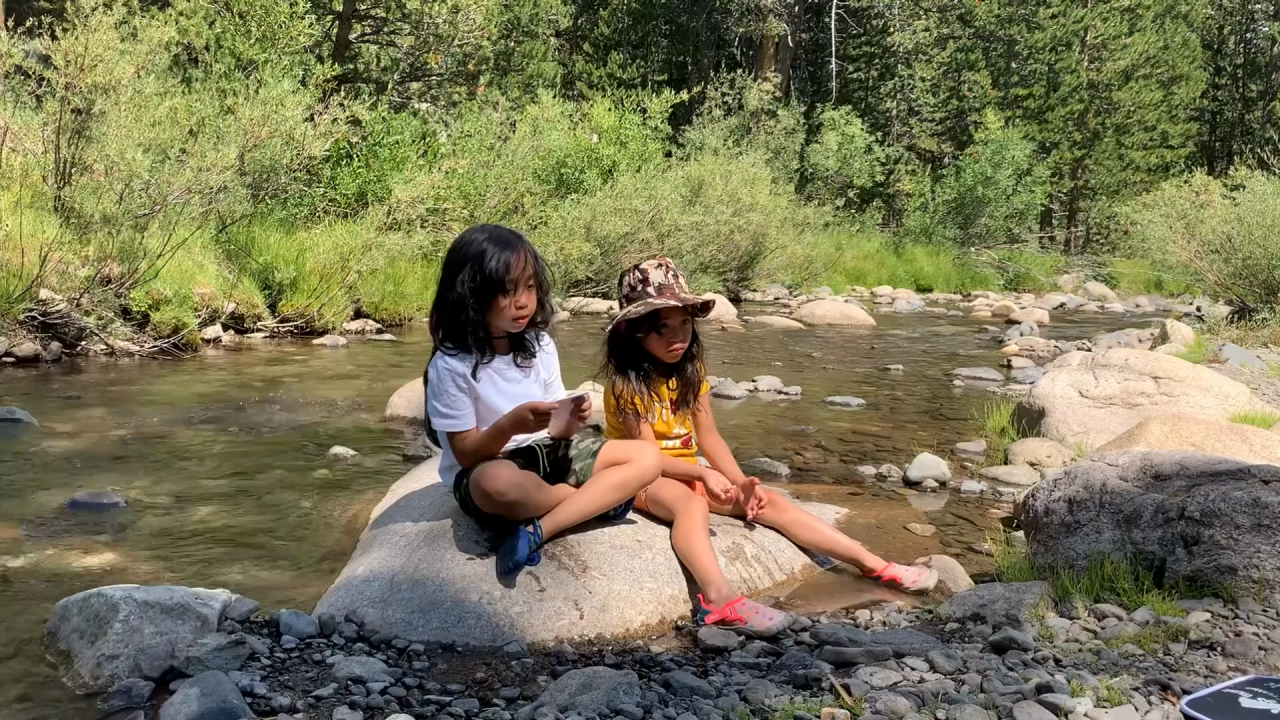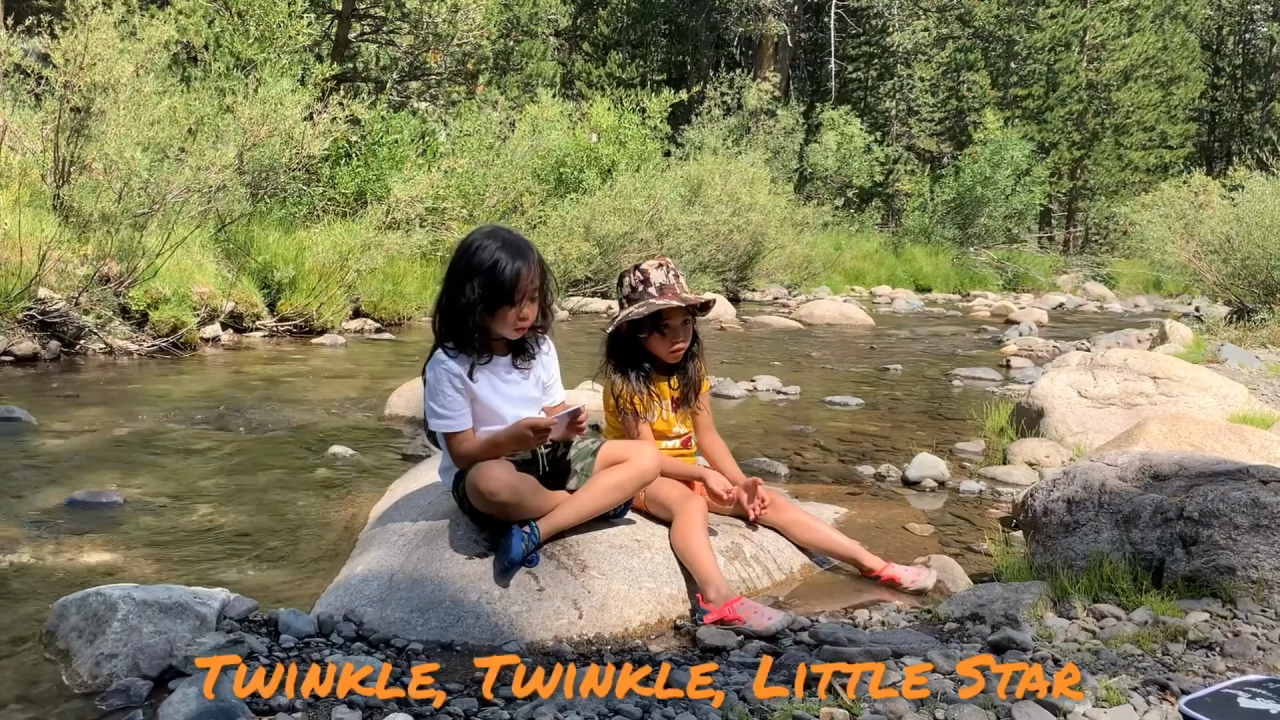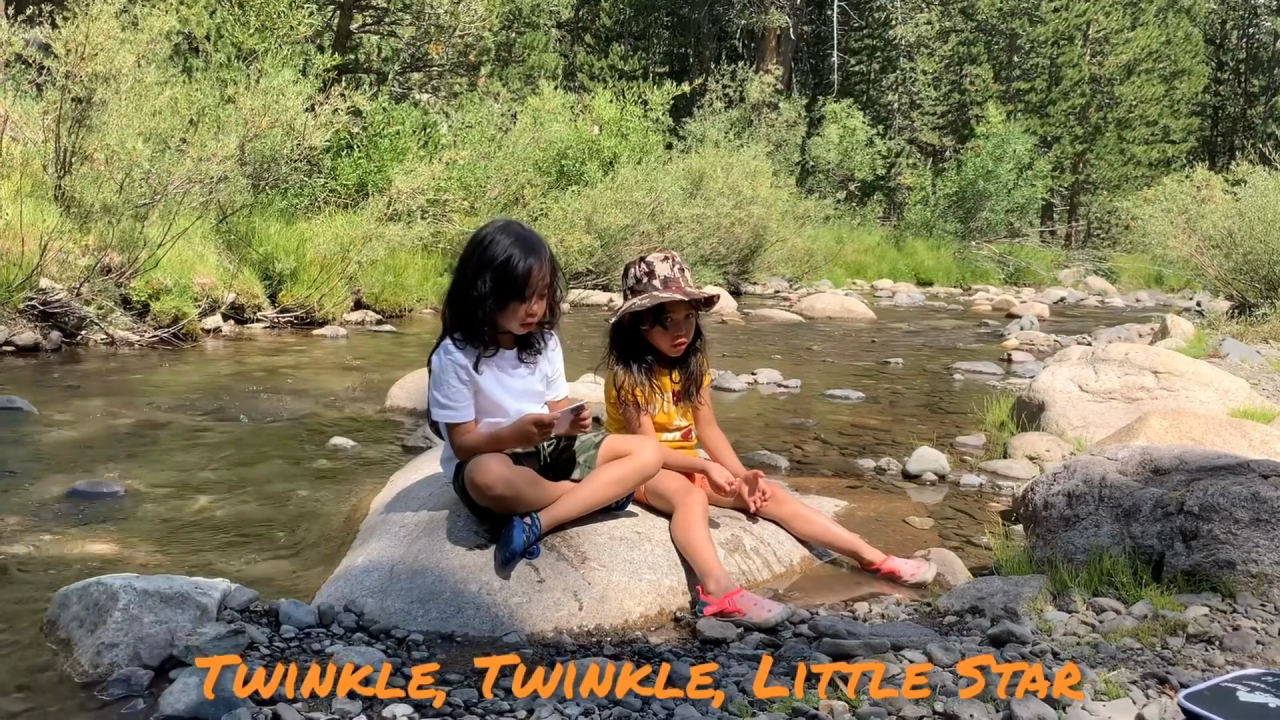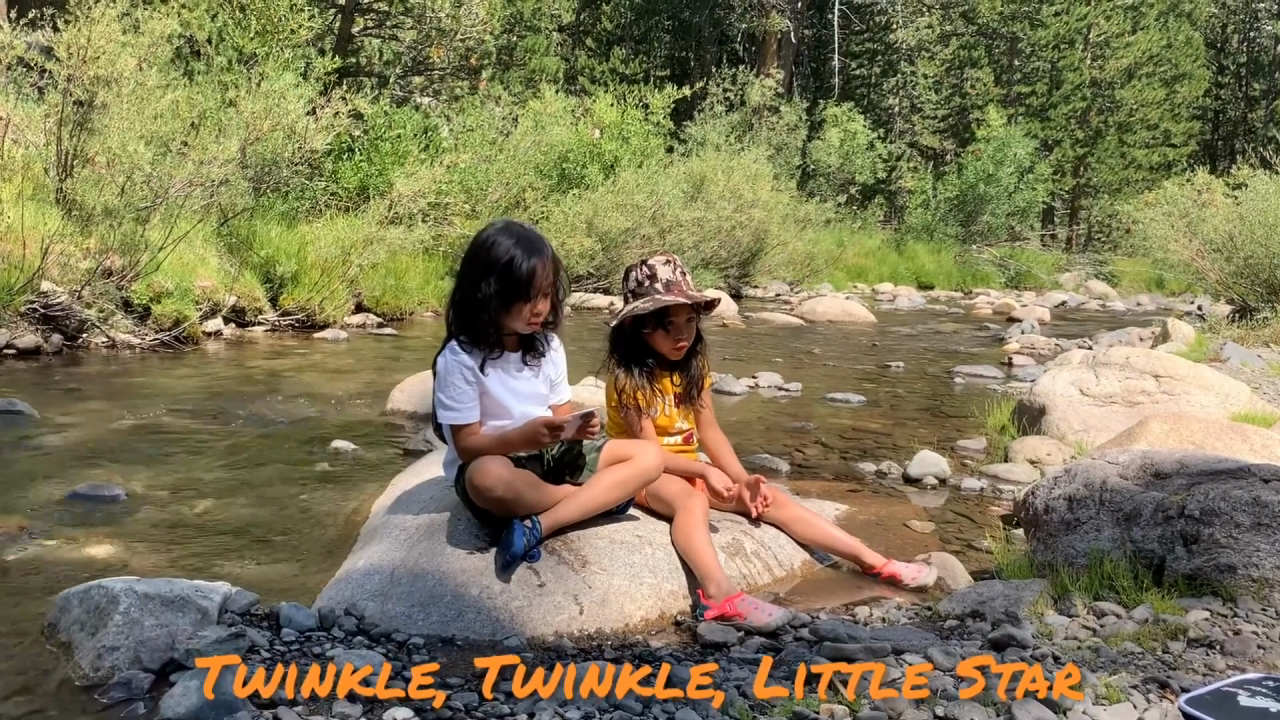
dt=0.7s
person 1, frame 1
left shoulder: (690, 372)
right shoulder: (627, 383)
left elbow: (708, 438)
left wrist: (740, 482)
right wrist: (704, 474)
left hip: (688, 473)
right hip: (643, 480)
left knee: (769, 502)
right knee: (692, 505)
left ankle: (874, 566)
right ankle: (720, 599)
person 1, frame 2
left shoulder: (689, 372)
right shoulder: (627, 383)
left elbow: (708, 437)
left wrist: (741, 482)
right wrist: (703, 475)
left hip: (688, 473)
left knee: (769, 501)
right knee: (691, 505)
left ankle: (873, 566)
right ankle: (718, 600)
person 1, frame 3
left shoulder: (692, 364)
right shoulder: (628, 374)
left elbow: (708, 430)
left wrist: (741, 475)
right wrist: (706, 467)
left hip: (688, 466)
left knee: (769, 496)
right knee: (691, 497)
left ankle: (873, 558)
right ankle: (719, 591)
person 1, frame 4
left shoulder: (692, 368)
right shoulder: (629, 378)
left elbow: (710, 433)
left wrist: (742, 479)
right wrist: (706, 471)
left hip: (689, 469)
left knee: (770, 499)
right knee: (691, 501)
left ankle: (873, 562)
right ankle: (719, 593)
person 2, frame 1
left shoulder: (539, 344)
right shoulder: (451, 365)
left elbow: (554, 428)
right elbow: (467, 454)
left wrist: (569, 419)
right wrist: (509, 426)
left hip: (546, 455)
right hip: (487, 472)
left knee: (646, 458)
right knee: (498, 483)
left ankle: (539, 530)
right ankle: (598, 497)
person 2, frame 2
left shoulder: (539, 347)
right shoulder: (450, 365)
left elbow: (555, 419)
right elbow: (462, 454)
left wrist: (567, 427)
right wrist: (508, 439)
left hip: (547, 457)
right hip: (489, 468)
left knee: (645, 458)
right knee: (492, 483)
left ankle: (536, 531)
right ankle: (598, 499)
person 2, frame 3
left shoulder: (544, 341)
right shoulder: (455, 356)
left elbow: (557, 411)
right elbow: (463, 444)
left wrist: (571, 423)
right wrist: (513, 435)
left hip: (548, 451)
right hip: (493, 459)
left knee: (647, 452)
right knee: (487, 476)
left ankle: (537, 522)
right ankle: (598, 492)
person 2, frame 4
left shoulder: (548, 345)
right shoulder: (460, 359)
left elbow: (560, 415)
right elbow: (467, 446)
left wrist: (576, 428)
right wrist: (521, 438)
left hip: (550, 456)
right hip: (495, 463)
left knee: (648, 458)
right knee: (487, 479)
left ankle: (538, 526)
right ankle: (600, 495)
